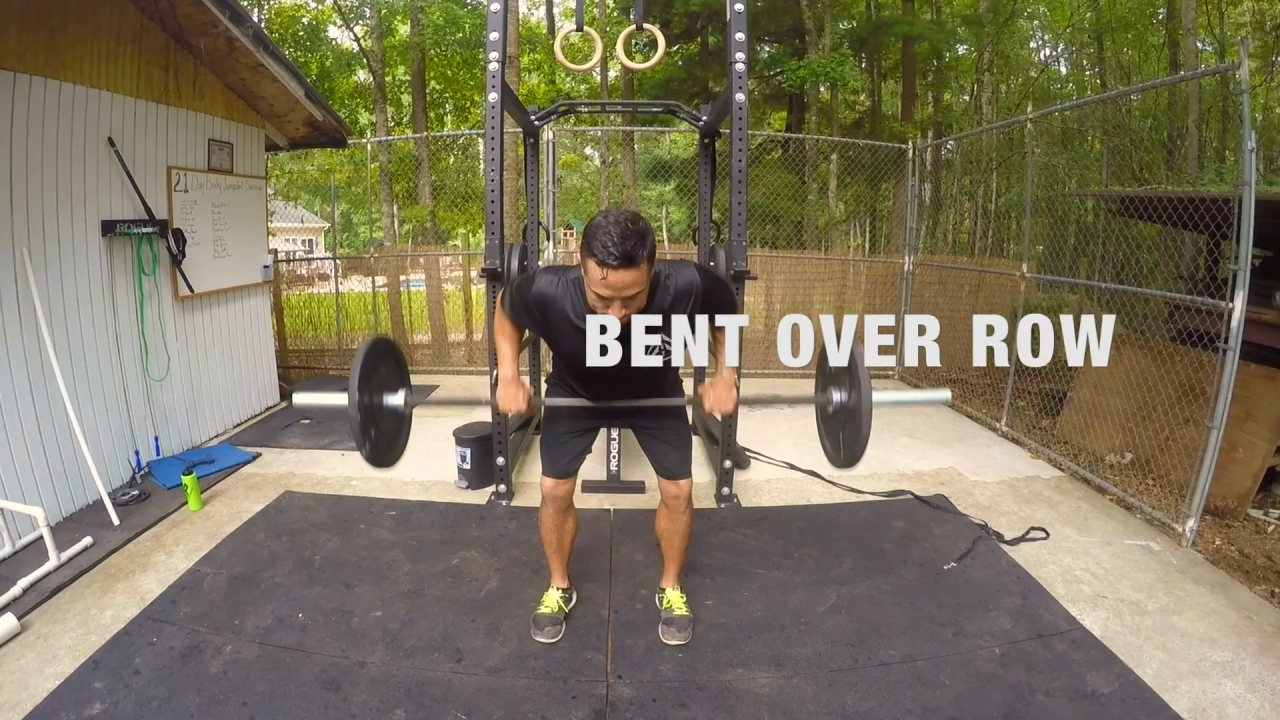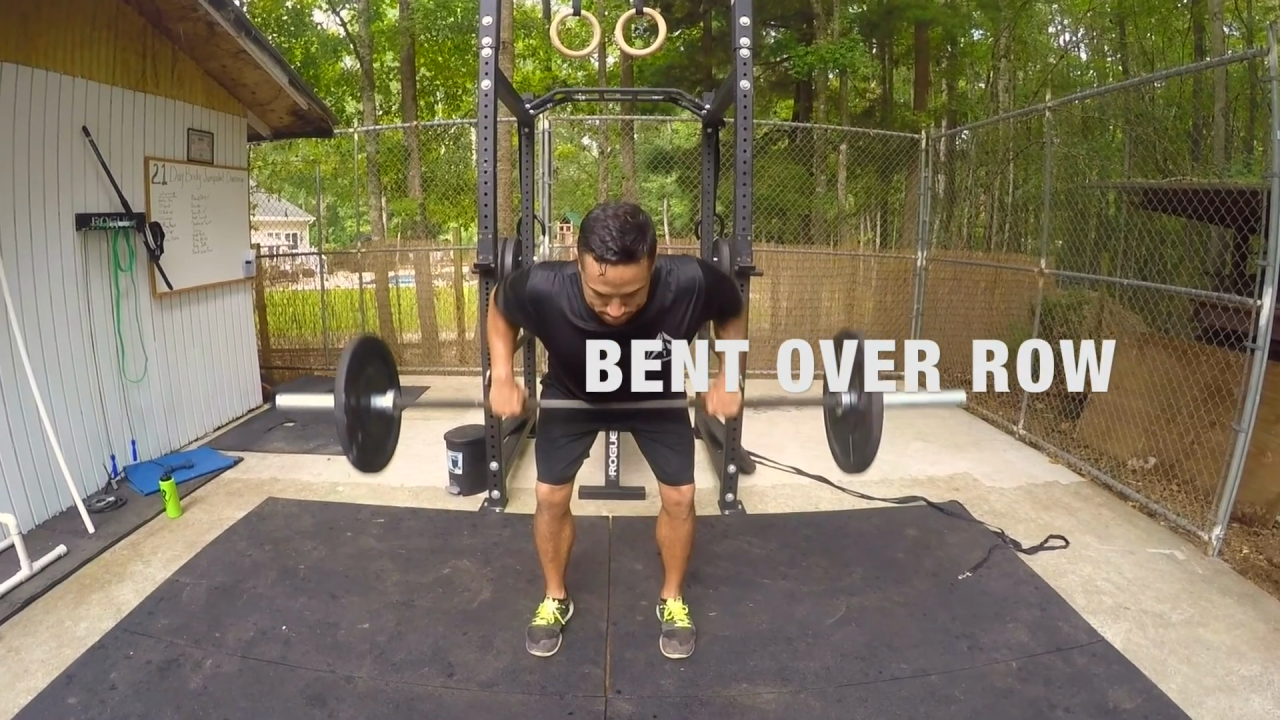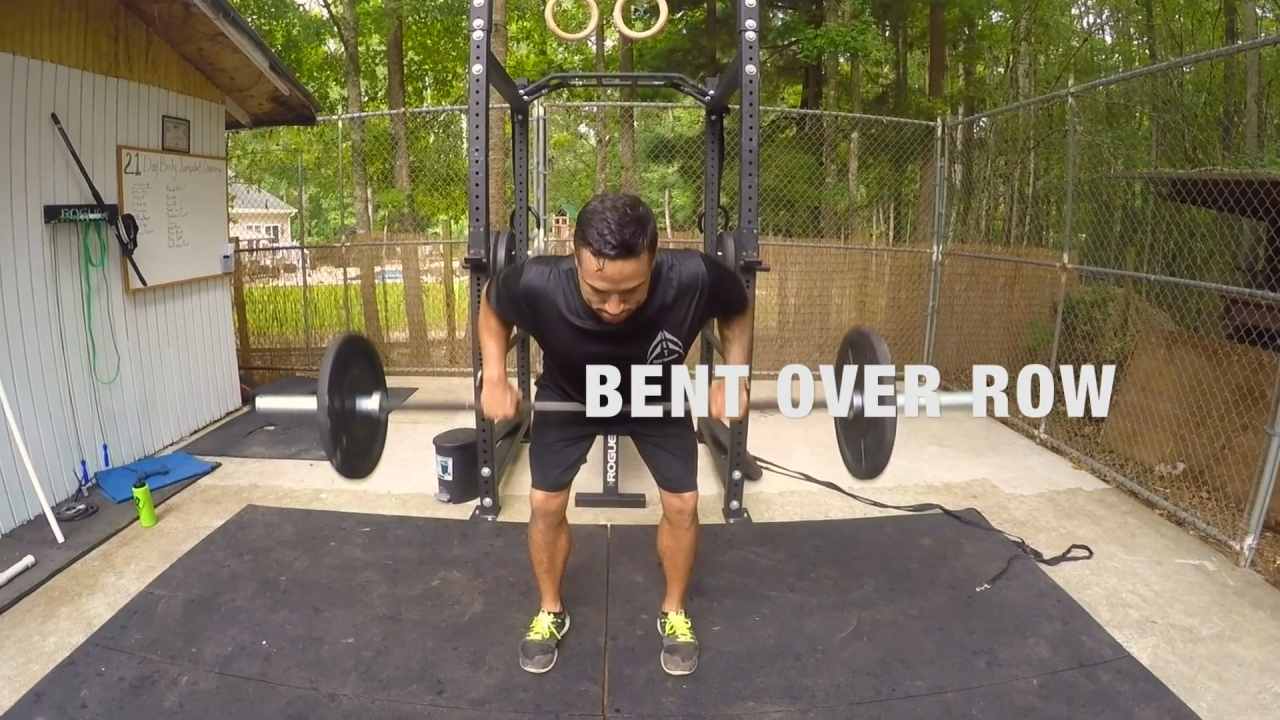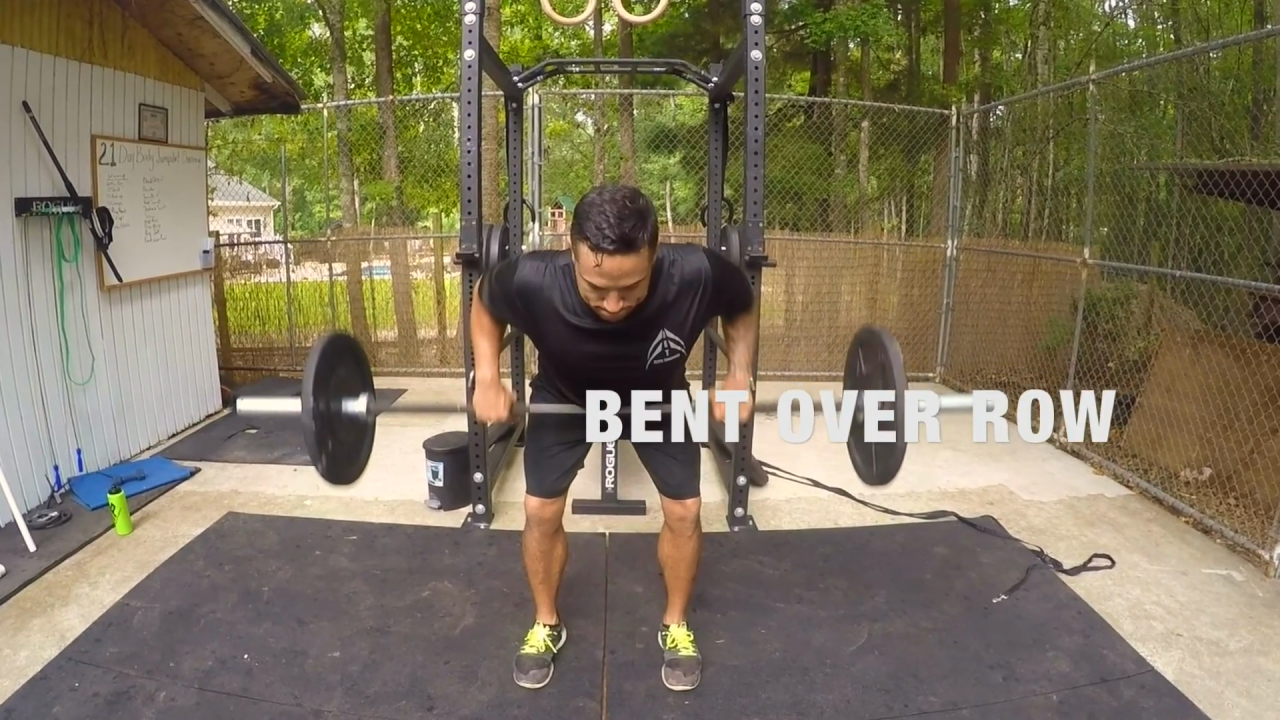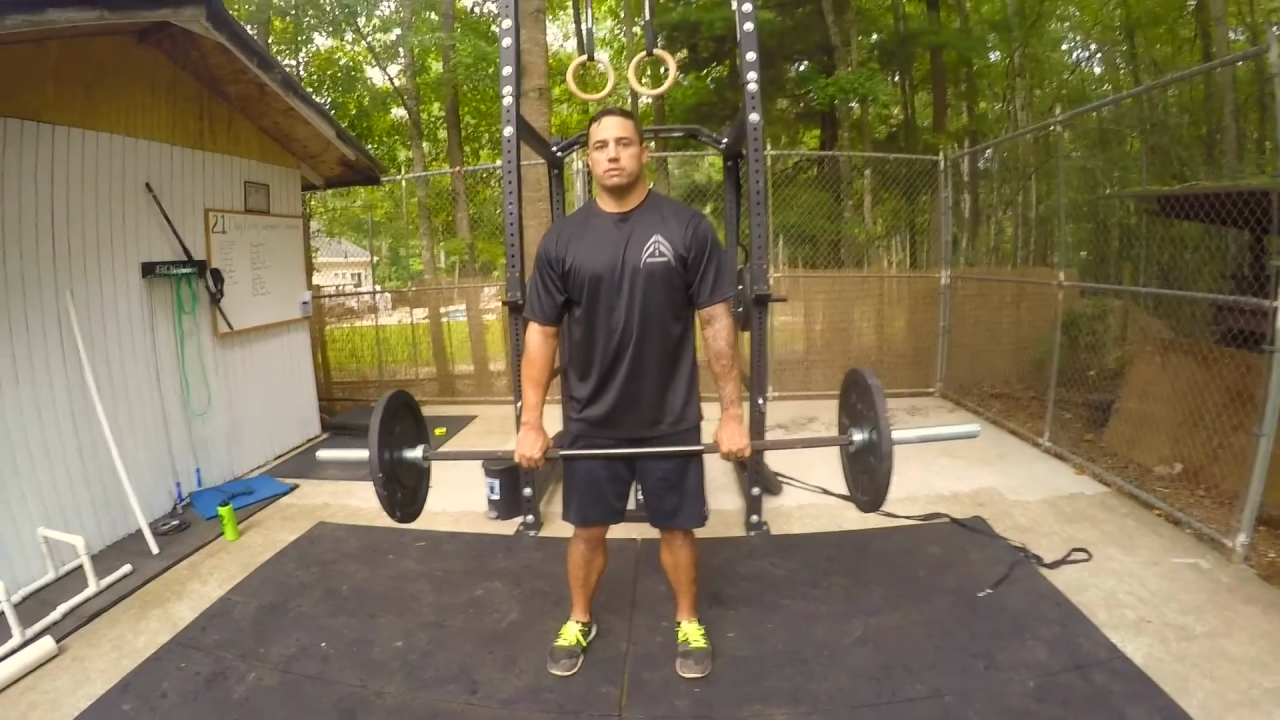
dt=1s
person 1, frame 1
left shoulder: (689, 285)
right shoulder: (546, 291)
left elbow: (728, 312)
right elbow: (505, 309)
left wrist: (724, 374)
right wrist: (508, 375)
left hip: (656, 393)
right hip: (574, 393)
left knee: (677, 489)
right knee: (554, 488)
left ankle: (670, 589)
right ankle: (559, 588)
person 1, frame 2
left shoulder: (692, 282)
right shoulder: (541, 288)
left elbow: (731, 312)
right elbow: (499, 307)
left wrist: (727, 377)
right wrist: (502, 376)
left hip: (656, 394)
right hip: (571, 395)
left knee: (679, 495)
right knee: (550, 494)
left ankle: (671, 600)
right ankle: (555, 599)
person 1, frame 3
left shoulder: (695, 278)
right shoulder: (537, 284)
left elbow: (737, 309)
right elbow: (492, 303)
left wrist: (733, 377)
right wrist: (495, 377)
left hip: (658, 397)
right hip: (568, 396)
left knee: (682, 503)
right knee: (545, 502)
left ankle: (674, 613)
right ankle: (551, 612)
person 1, frame 4
left shoulder: (698, 273)
right shoulder: (530, 280)
left elbow: (742, 307)
right elbow: (483, 301)
left wrist: (739, 378)
right wrist: (487, 379)
left hip: (659, 398)
right hip: (563, 398)
left knee: (684, 510)
right knee: (540, 509)
left ankle: (675, 626)
right ankle: (546, 624)
person 1, frame 5
left shoulder: (687, 227)
right shoulder: (563, 239)
left elbow: (716, 322)
right elbow: (542, 332)
left wrist: (732, 412)
right wrist: (530, 422)
left hip: (671, 419)
right hip: (592, 421)
left knee: (677, 526)
right knee: (587, 528)
left ankle: (688, 622)
right ankle: (579, 621)
